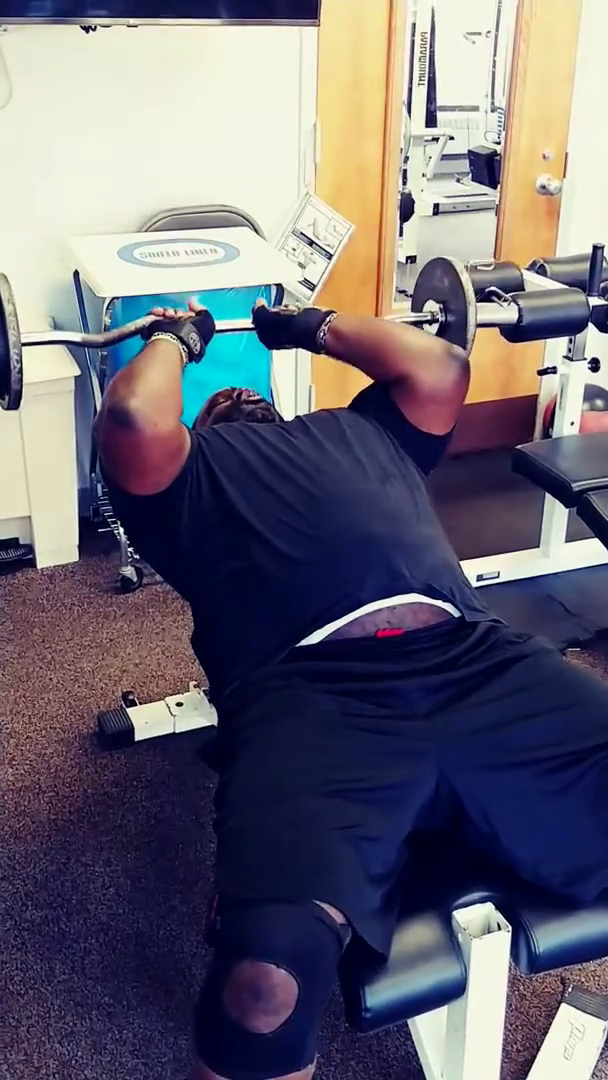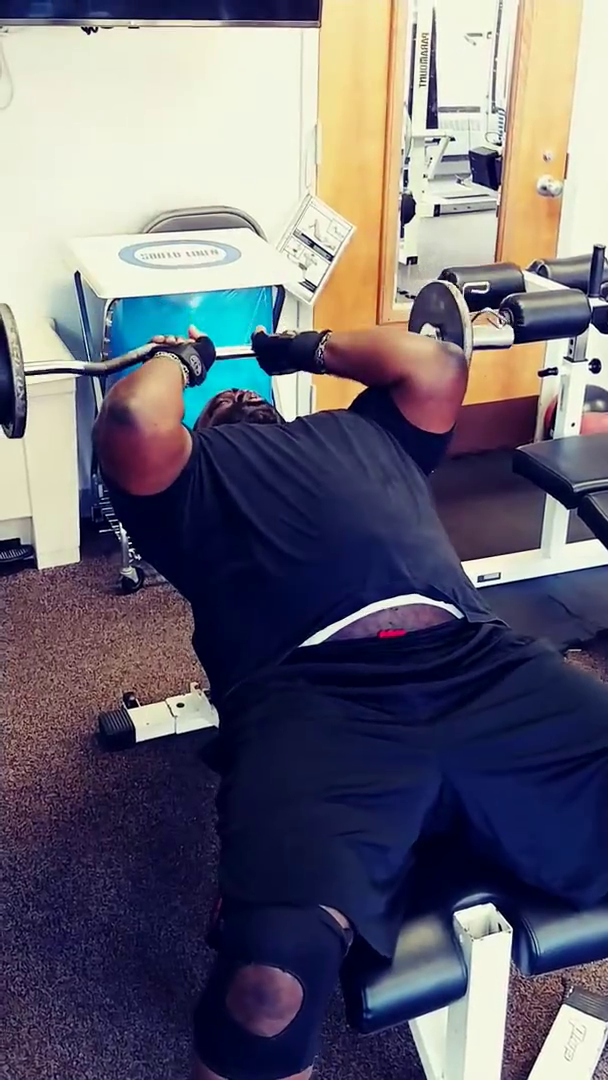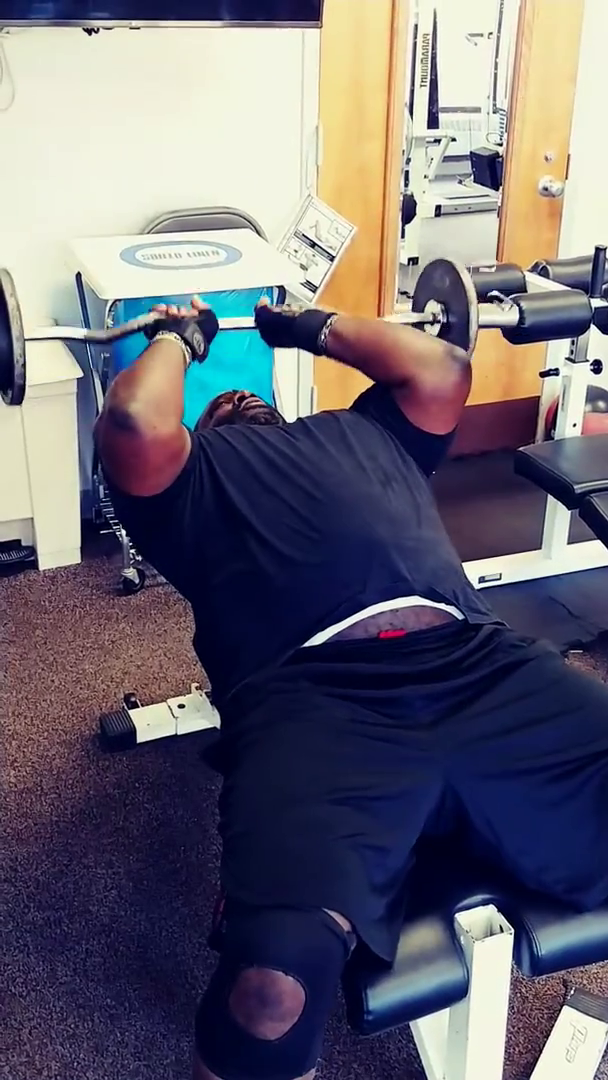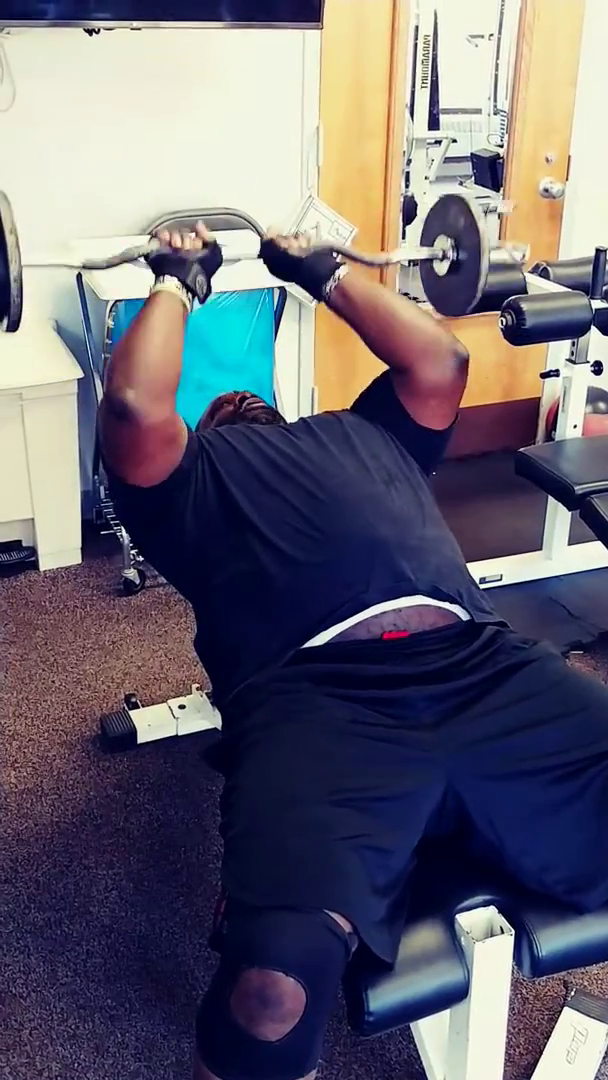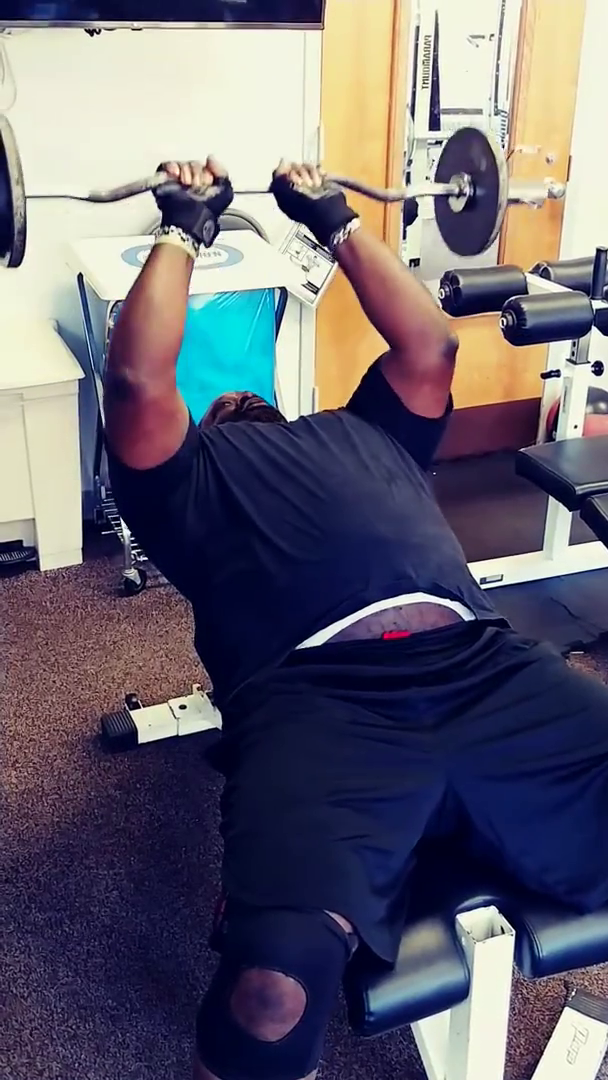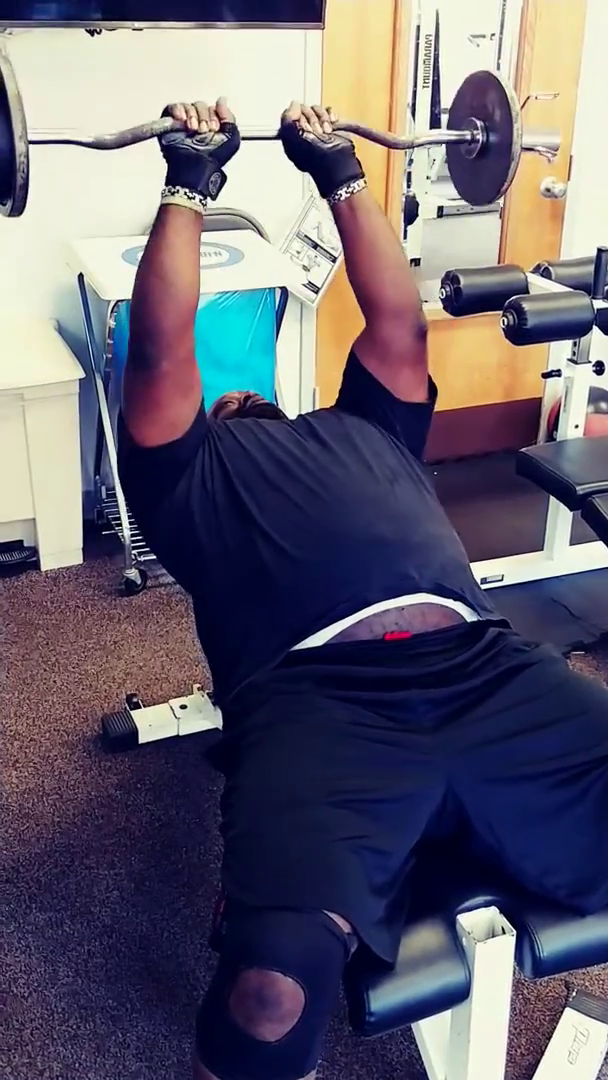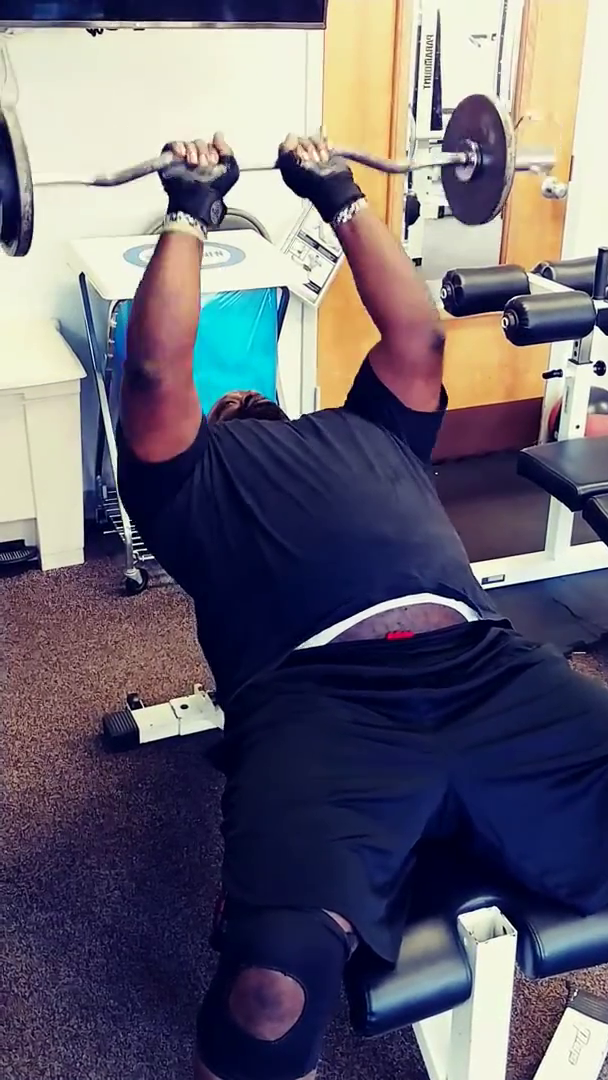
dt=0.2s
person 1, frame 1
left shoulder: (355, 429)
right shoulder: (191, 469)
left elbow: (440, 368)
right elbow: (132, 425)
left wrist: (317, 328)
right wrist: (174, 342)
left hip: (475, 660)
right hip: (310, 695)
right knee: (265, 978)
person 1, frame 2
left shoulder: (359, 430)
right shoulder: (193, 470)
left elbow: (438, 366)
right elbow: (131, 428)
left wrist: (316, 350)
right wrist: (175, 363)
left hip: (476, 661)
right hip: (312, 696)
right knee: (269, 979)
person 1, frame 3
left shoulder: (357, 433)
right shoulder: (194, 472)
left elbow: (444, 369)
right elbow: (135, 426)
left wrist: (322, 328)
right wrist: (176, 340)
left hip: (476, 663)
right hip: (313, 698)
right knee: (274, 980)
person 1, frame 4
left shoulder: (359, 432)
right shoulder: (193, 477)
left elbow: (439, 362)
right elbow: (135, 408)
left wrist: (325, 275)
right wrist: (175, 284)
left hip: (481, 666)
right hip: (315, 700)
right knee: (274, 981)
person 1, frame 5
left shoulder: (363, 434)
right shoulder: (192, 479)
left elbow: (427, 345)
right elbow: (139, 381)
left wrist: (336, 222)
right wrist: (181, 232)
left hip: (484, 667)
right hip: (316, 698)
right knee: (274, 984)
person 1, frame 6
left shoulder: (365, 431)
right shoulder: (193, 474)
left elbow: (397, 323)
right elbow: (161, 350)
left wrist: (341, 175)
right wrist: (189, 185)
left hip: (484, 667)
right hip: (315, 701)
right knee: (273, 982)
person 1, frame 7
left shoulder: (365, 429)
right shoulder: (195, 475)
left elbow: (414, 336)
right elbow: (156, 373)
left wrist: (341, 201)
right wrist: (189, 217)
left hip: (489, 667)
right hip: (317, 698)
right knee: (272, 979)
